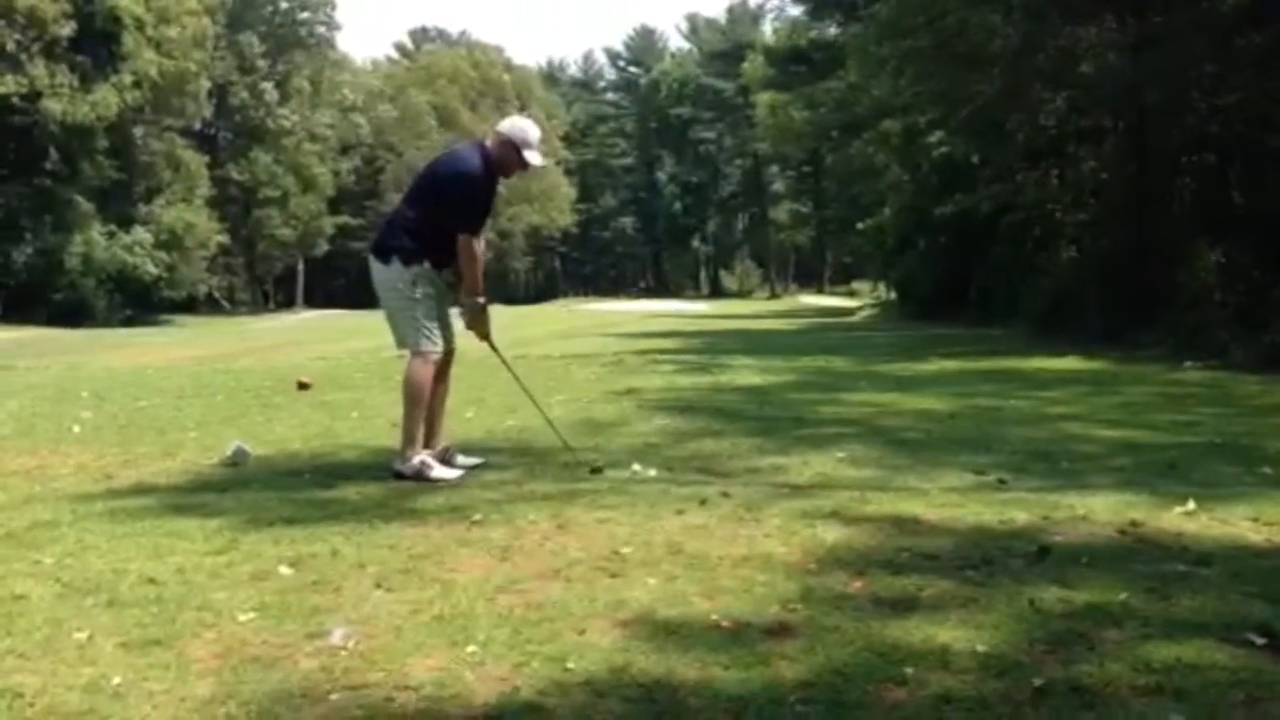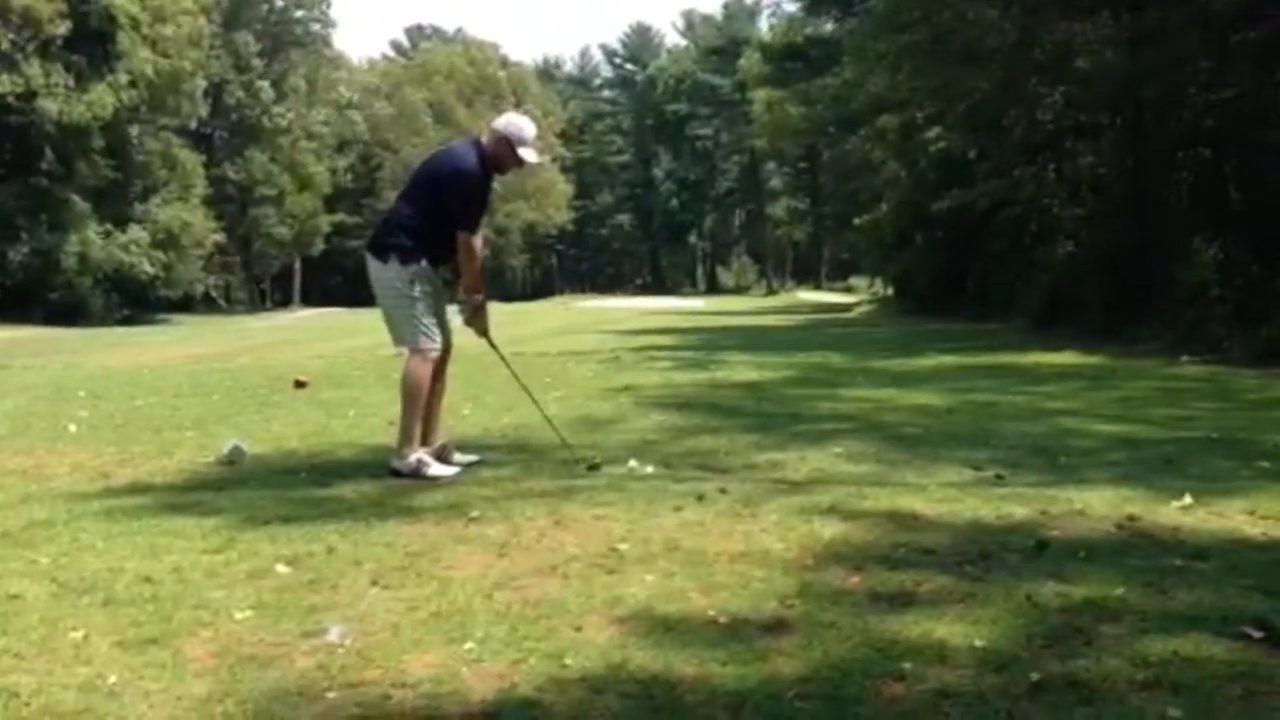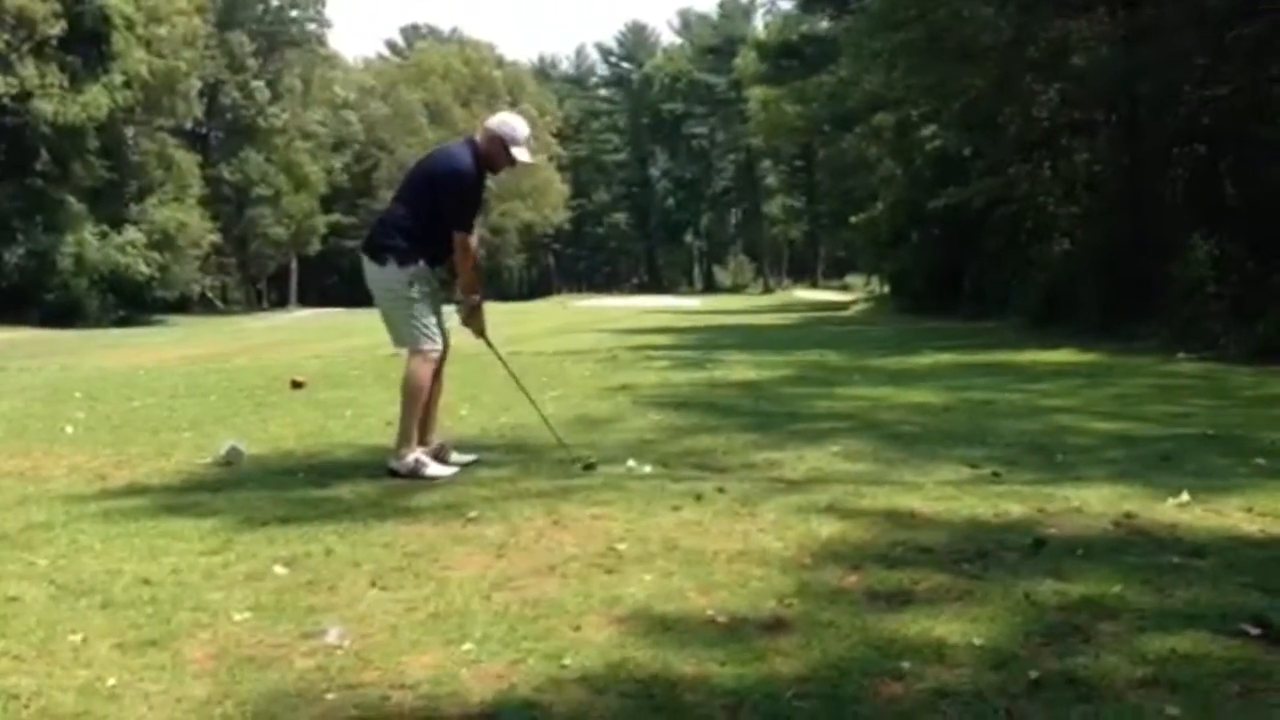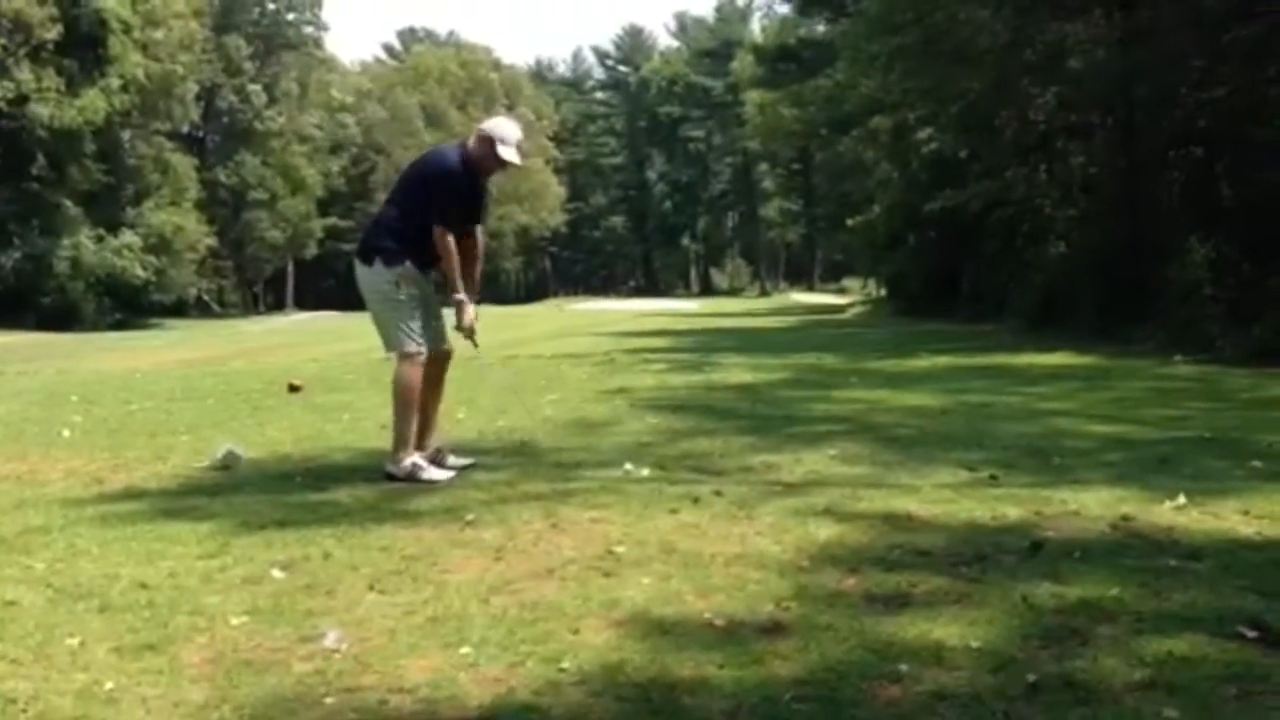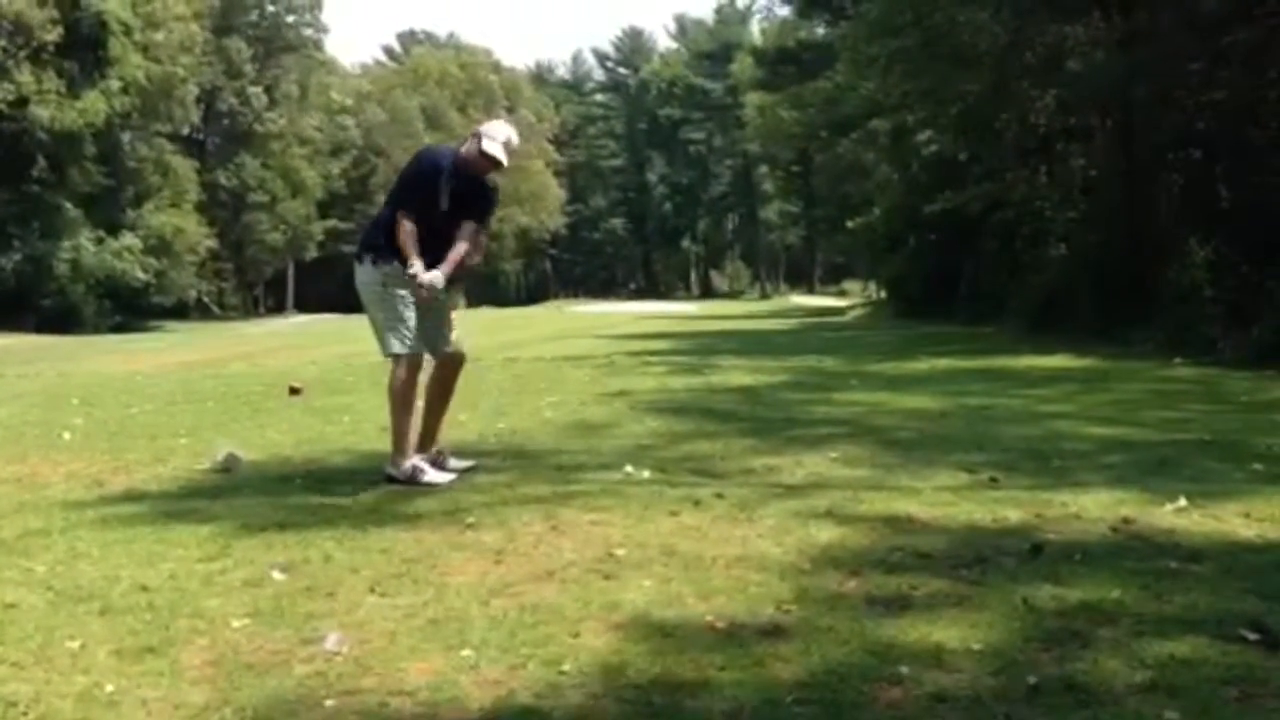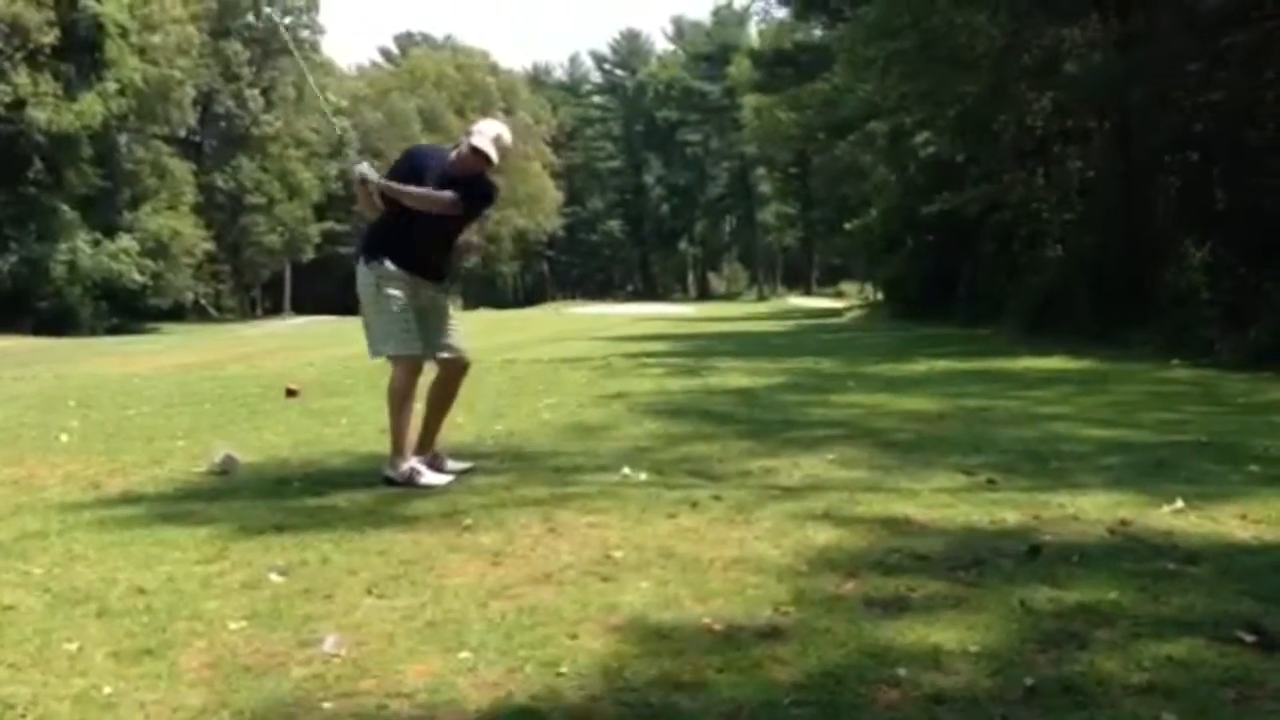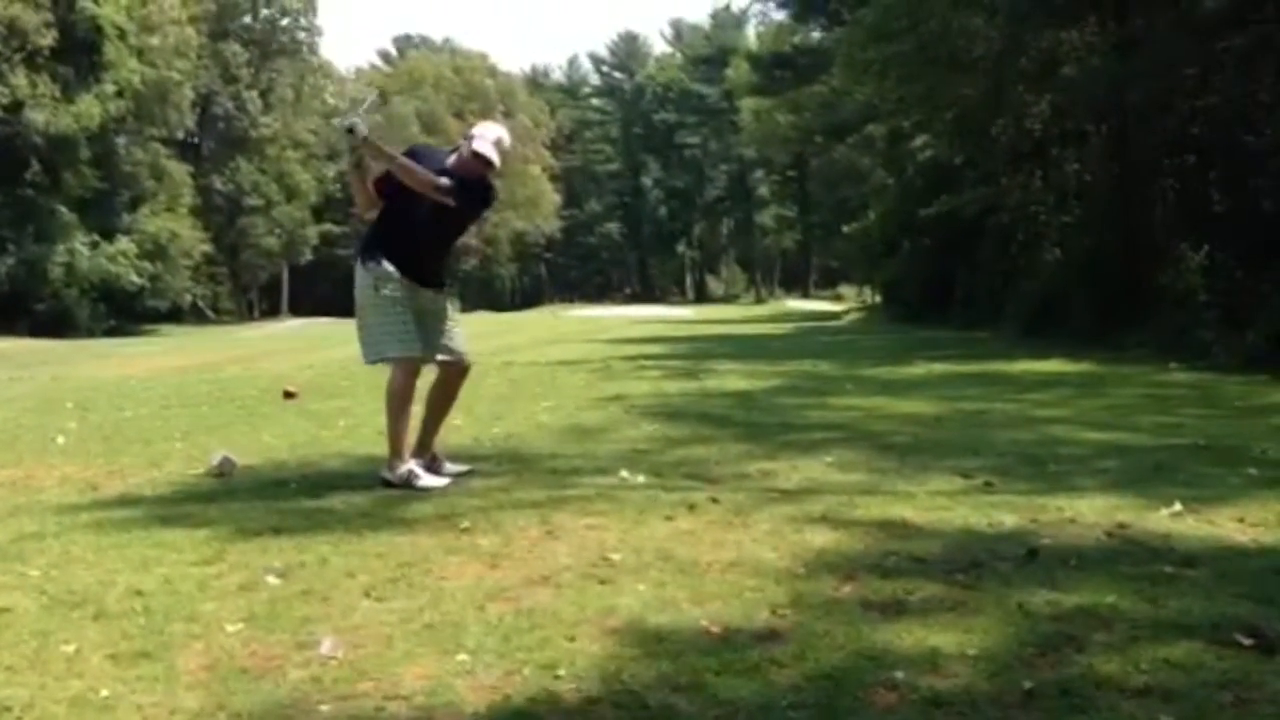
dt=0.2s
person 1, frame 1
left shoulder: (482, 170)
right shoulder: (468, 171)
left elbow: (475, 239)
right elbow: (465, 243)
left wrist: (471, 295)
right wrist: (477, 302)
left hip: (424, 264)
right hip: (402, 262)
left knee: (444, 351)
right knee: (426, 352)
left ankle: (434, 448)
right ankle: (410, 456)
person 1, frame 2
left shoulder: (475, 166)
right shoulder: (464, 169)
left elbow: (472, 237)
right elbow: (466, 242)
left wrist: (469, 292)
right wrist: (476, 300)
left hip: (418, 262)
right hip: (399, 260)
left knee: (441, 349)
right knee: (425, 349)
left ankle: (431, 445)
right ankle: (407, 454)
person 1, frame 3
left shoulder: (470, 167)
right shoulder: (459, 168)
left elbow: (467, 236)
right elbow: (462, 241)
left wrist: (467, 293)
right wrist: (473, 299)
left hip: (414, 263)
right hip: (395, 262)
left knee: (438, 349)
right knee: (426, 350)
left ankle: (429, 444)
right ankle: (405, 454)
person 1, frame 4
left shoulder: (475, 182)
right shoulder: (445, 166)
left elbow: (472, 239)
right elbow: (442, 237)
left wrist: (470, 298)
right wrist: (460, 295)
left hip: (417, 270)
right hip: (387, 264)
left knee: (438, 352)
right knee: (414, 354)
left ankle: (425, 447)
right ankle: (401, 458)
person 1, frame 5
left shoulder: (484, 193)
right shoulder: (432, 162)
left elbow: (469, 237)
right elbow: (404, 221)
left wrist: (442, 273)
right wrist: (416, 266)
left hip: (429, 275)
right hip: (385, 267)
left knee: (450, 356)
right knee: (409, 357)
left ankle: (427, 449)
right ankle: (402, 460)
person 1, frame 6
left shoulder: (482, 190)
right shoulder: (420, 157)
left elbow: (436, 201)
right elbow: (373, 210)
left wrist: (382, 184)
right wrist: (365, 184)
left hip: (431, 280)
right hip: (384, 269)
left knee: (456, 361)
right knee: (408, 359)
left ankle: (425, 451)
right ankle: (399, 462)
person 1, frame 7
left shoulder: (481, 192)
right shoulder: (421, 155)
left elbow: (428, 186)
right elbow: (368, 206)
left wrist: (374, 147)
right wrist: (357, 161)
left hip: (428, 283)
right hip: (381, 270)
left knee: (457, 363)
right knee: (406, 362)
left ankle: (423, 453)
right ankle: (397, 464)
